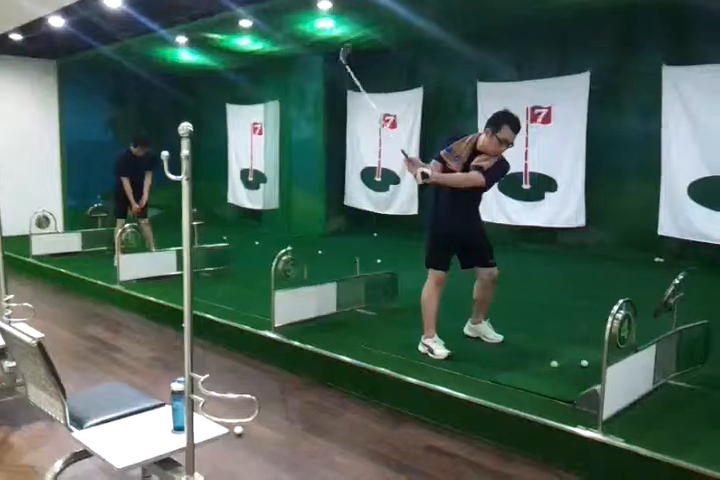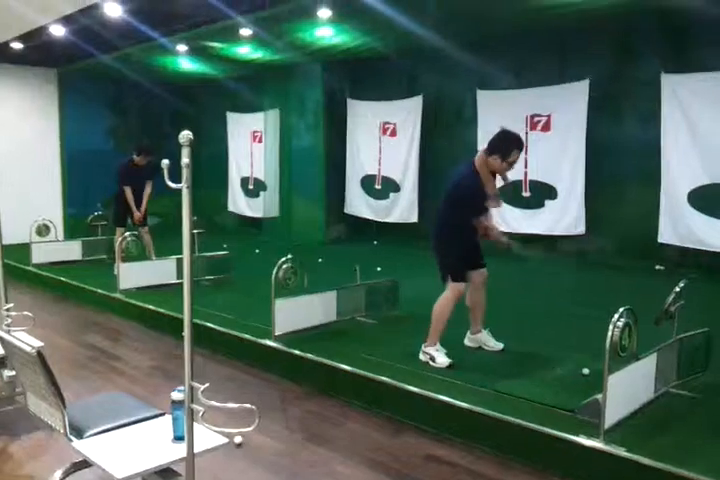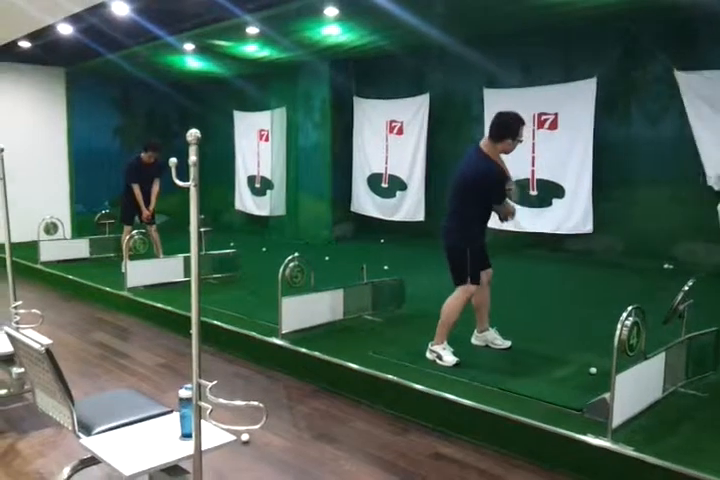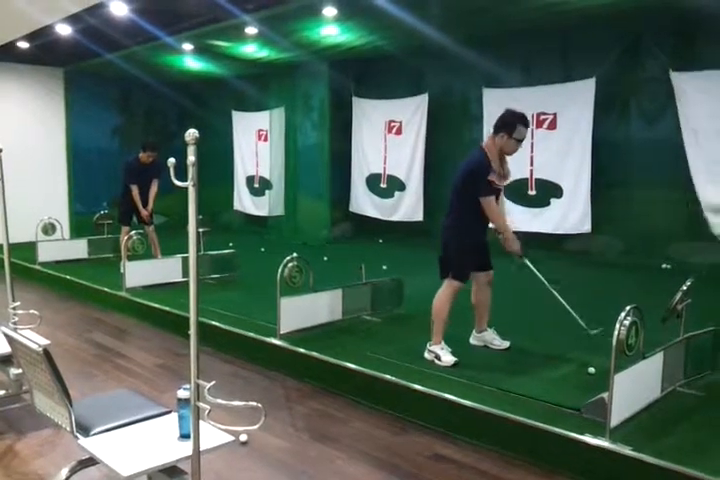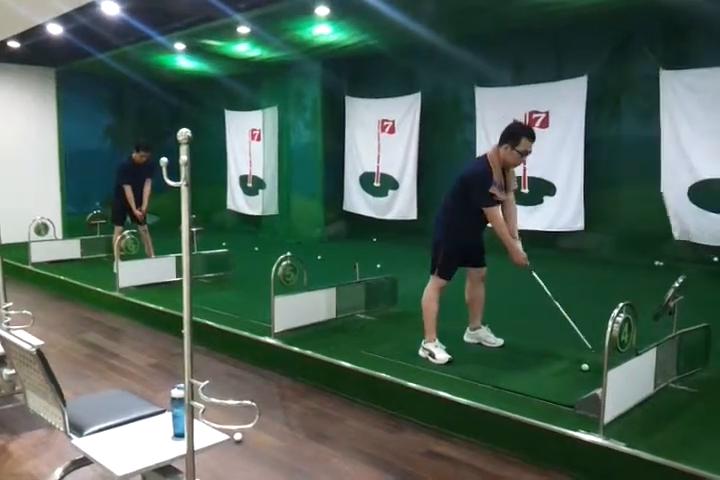
dt=0.4s
person 1, frame 1
left shoulder: (500, 165)
right shoulder: (455, 144)
left elbow: (468, 180)
right elbow: (434, 169)
left wrist: (433, 176)
right wrist: (423, 170)
left hip: (470, 225)
right hip: (441, 223)
left knee: (489, 274)
right knee: (436, 277)
left ankle: (477, 323)
right ankle: (428, 338)
person 1, frame 2
left shoulder: (487, 168)
right shoulder: (469, 182)
left elbow: (484, 207)
right elbow: (483, 222)
left wrist: (493, 233)
right wrist: (499, 237)
left hip: (467, 233)
right hip: (448, 237)
left knee: (479, 277)
right knee: (456, 288)
left ankle: (476, 333)
right ankle: (430, 346)
person 1, frame 3
left shoulder: (478, 150)
right shoulder: (492, 172)
right elbow: (501, 207)
left wrist: (505, 197)
right wrist: (509, 211)
left hip: (468, 230)
right hip: (462, 234)
left knee: (485, 277)
right knee: (467, 289)
left ankle: (482, 331)
right ankle: (437, 345)
person 1, frame 4
left shoulder: (497, 158)
right shoulder: (480, 164)
left elbow: (497, 199)
right elbow: (489, 207)
left wrist: (504, 232)
right wrist: (509, 238)
left hip: (476, 231)
right hip: (458, 231)
left knee: (485, 278)
right knee: (452, 284)
left ankle: (481, 332)
right ankle: (435, 345)
person 1, frame 5
left shoulder: (505, 166)
right shoulder: (480, 173)
left elbow: (508, 201)
right elbow: (494, 217)
left wrist: (516, 239)
right wrist: (513, 250)
left hip: (472, 230)
right hip: (450, 230)
left knee: (478, 275)
right knee: (438, 281)
left ankle: (475, 329)
right ankle: (429, 343)
person 2, frame 1
left shoulder: (149, 157)
right shoulder: (123, 158)
left elbow: (148, 176)
right elbow: (125, 181)
left wrist: (145, 196)
right wrist: (133, 203)
left hip: (139, 192)
right hip: (123, 193)
left knee: (145, 221)
right knee: (120, 222)
left ankle: (152, 250)
person 2, frame 2
left shoulder: (150, 166)
right shoulder: (125, 167)
left elbow: (148, 186)
right elbow: (127, 190)
left wrist: (143, 207)
right wrist: (134, 212)
left hip: (139, 201)
right hip: (122, 201)
left knee: (144, 229)
right knee: (120, 231)
left ankle: (153, 258)
person 2, frame 3
left shoulder: (158, 164)
right shoulder: (133, 165)
left elbow: (156, 184)
right elbow: (136, 188)
left wrist: (152, 205)
right wrist: (143, 209)
left hip: (147, 199)
right hip: (130, 199)
left knee: (152, 228)
right knee: (128, 229)
left ankle: (160, 257)
right ankle: (125, 260)
person 2, frame 4
left shoulder: (156, 165)
right shoulder: (130, 165)
left elbow: (154, 185)
right elbow: (134, 189)
left wrist: (150, 205)
right wrist: (141, 210)
left hip: (145, 200)
right hip: (128, 200)
left knee: (150, 228)
right knee: (126, 229)
left ankle: (158, 257)
right ankle: (124, 261)
person 2, frame 5
left shoulder: (149, 165)
right shoulder: (124, 166)
left elbow: (147, 185)
right elbow: (127, 189)
left wrist: (144, 205)
right wrist: (134, 210)
left hip: (138, 200)
right hip: (121, 200)
left knee: (143, 228)
right knee: (118, 229)
left ankle: (152, 257)
